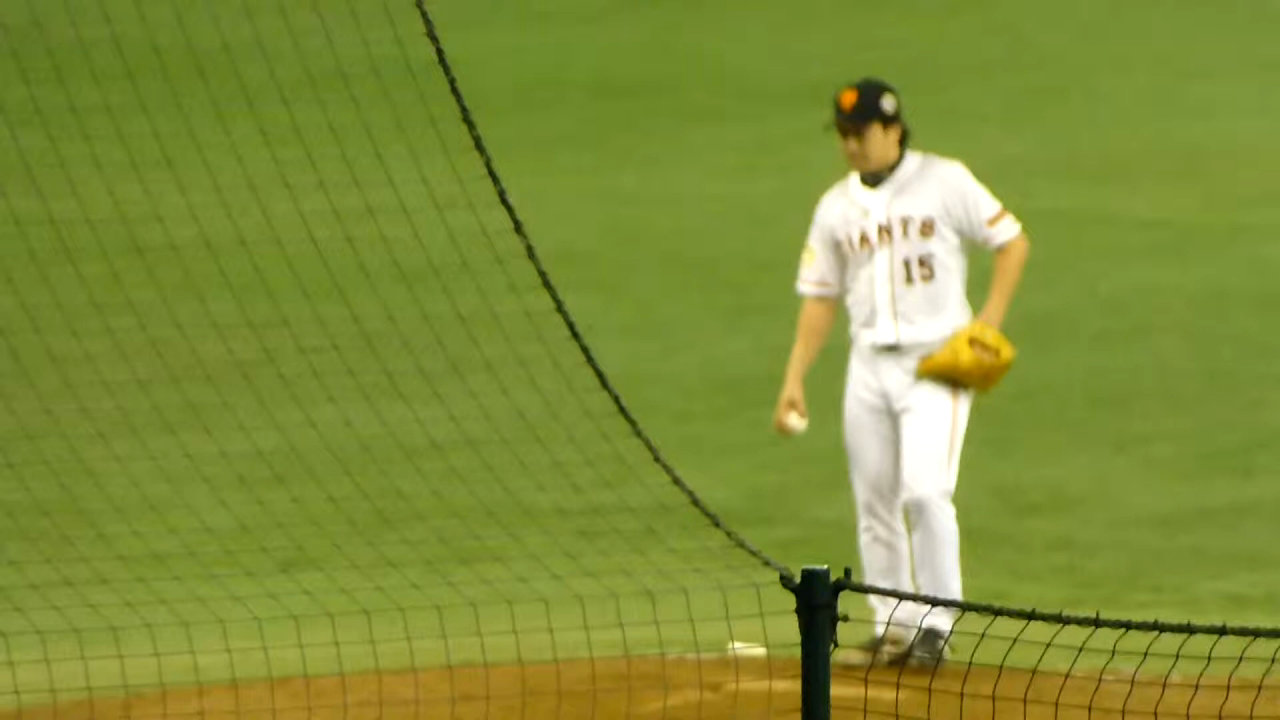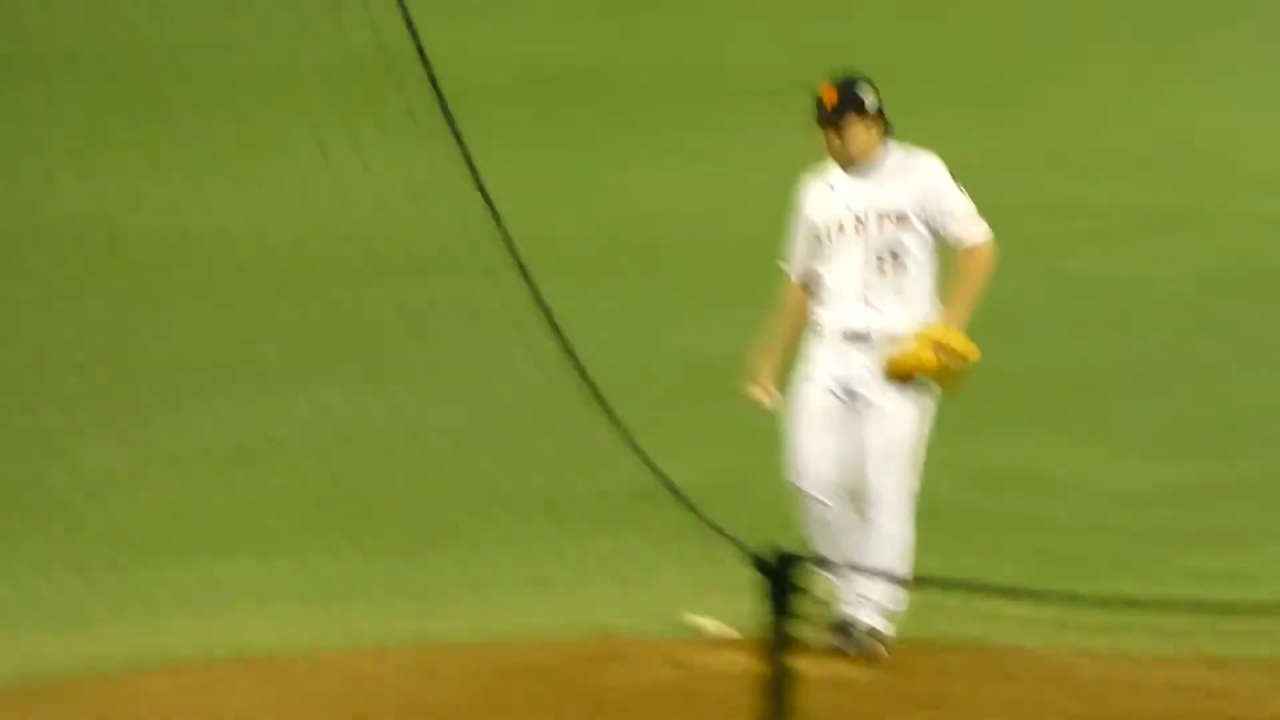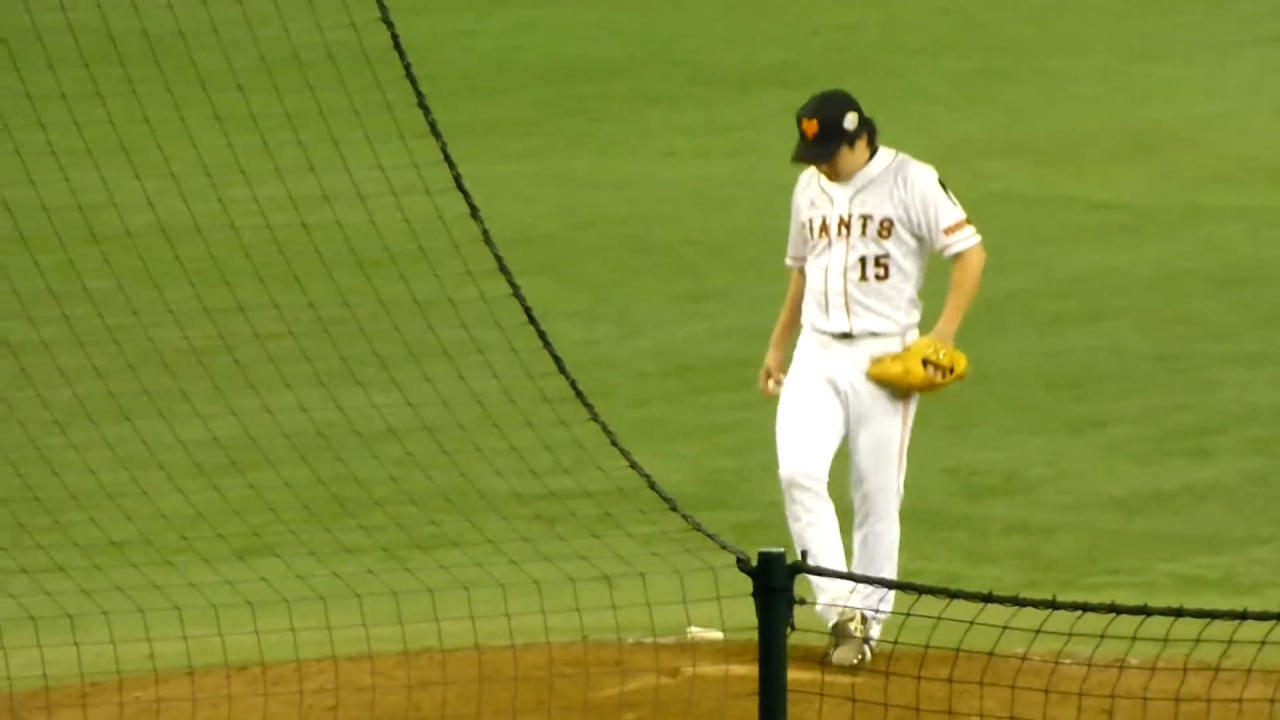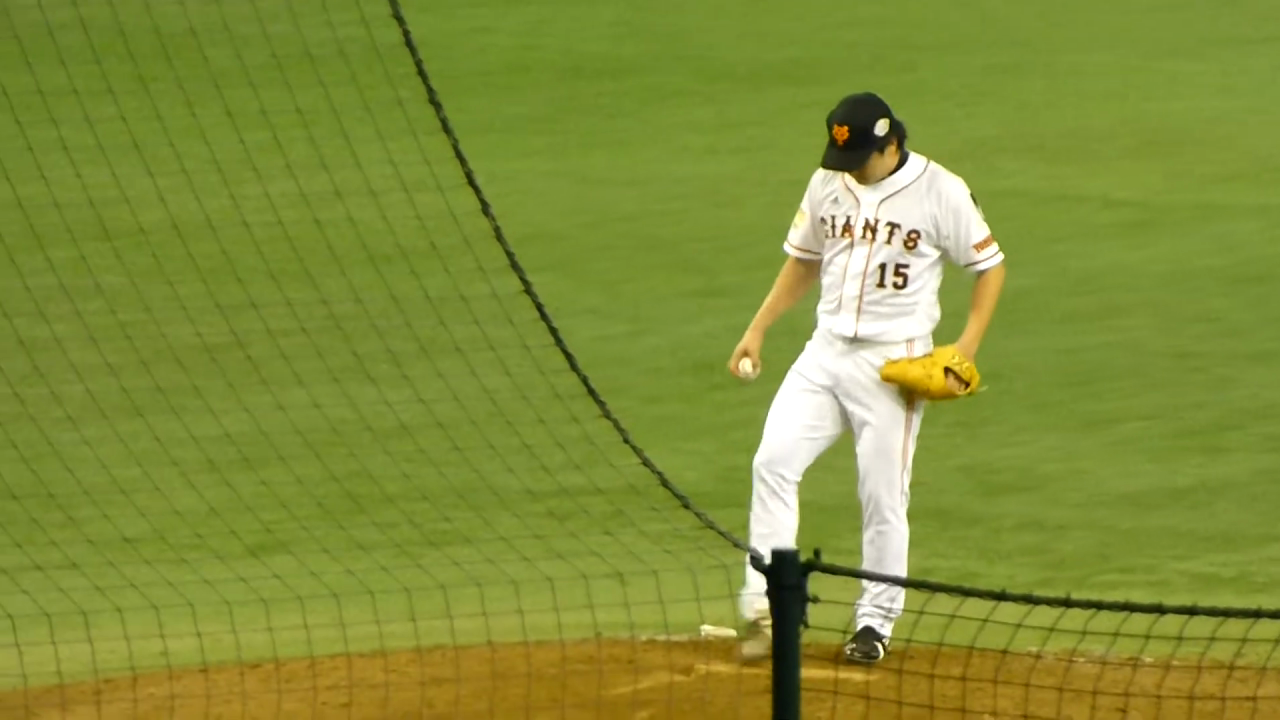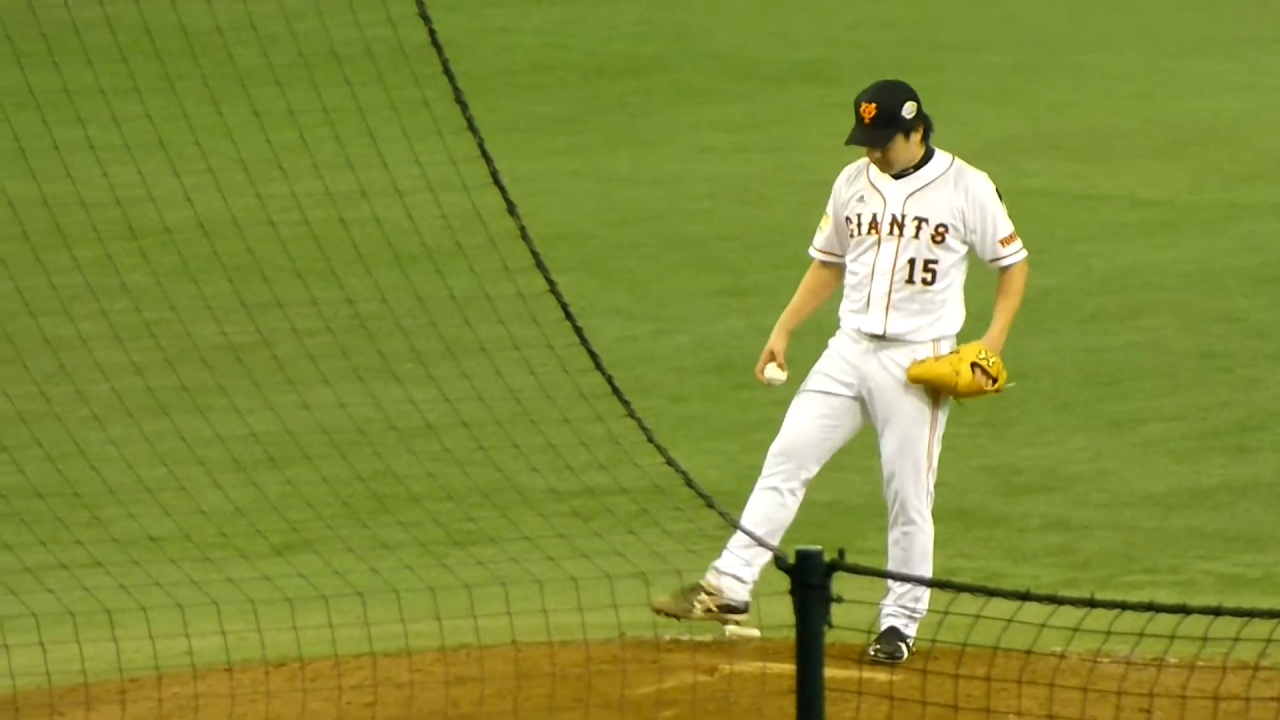
dt=0.4s
person 1, frame 1
left shoulder: (946, 181)
right shoulder: (835, 206)
left elbow: (1012, 242)
right elbow: (820, 297)
left wrist: (989, 323)
right wrist: (794, 380)
right hip: (869, 368)
left knee: (925, 490)
right knee: (875, 505)
left ankle: (934, 621)
right ankle: (891, 623)
person 1, frame 2
left shoulder: (921, 175)
right shoulder: (815, 191)
left elbow: (978, 246)
right elbow: (802, 280)
left wrist: (949, 326)
right wrist: (770, 357)
left hip: (899, 358)
right hip: (830, 353)
left knee: (886, 491)
right knee: (814, 481)
left ankle: (876, 611)
right ankle: (852, 591)
person 1, frame 3
left shoulder: (912, 181)
right shoulder: (808, 186)
left elbow: (970, 253)
left wrist: (943, 335)
right wrist: (778, 343)
left hip: (884, 357)
right hip: (816, 353)
left knee: (876, 496)
right knee: (800, 476)
left ankle: (867, 611)
right ankle: (846, 611)
person 1, frame 4
left shoulder: (942, 192)
right shoulder: (828, 182)
left elbow: (989, 267)
right elbow: (804, 260)
left wrist: (968, 344)
right wrist: (757, 329)
left hip: (897, 364)
right hip: (827, 353)
left knee: (884, 497)
right knee: (773, 465)
left ankle: (877, 621)
right ankle: (762, 609)
person 1, frame 5
left shoulder: (965, 187)
right shoulder: (852, 180)
left elbow: (1013, 263)
right elbow: (825, 267)
left wrist: (994, 336)
right wrist: (781, 330)
left hip: (916, 363)
right hip: (846, 353)
left knee: (906, 498)
right knee: (785, 463)
left ankle: (898, 622)
right ankle: (726, 588)
